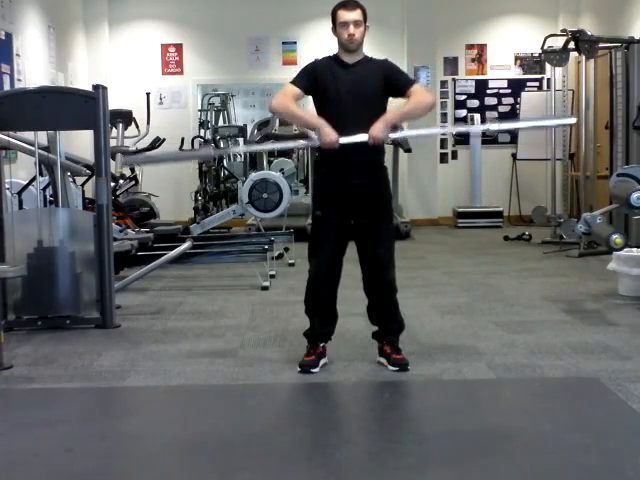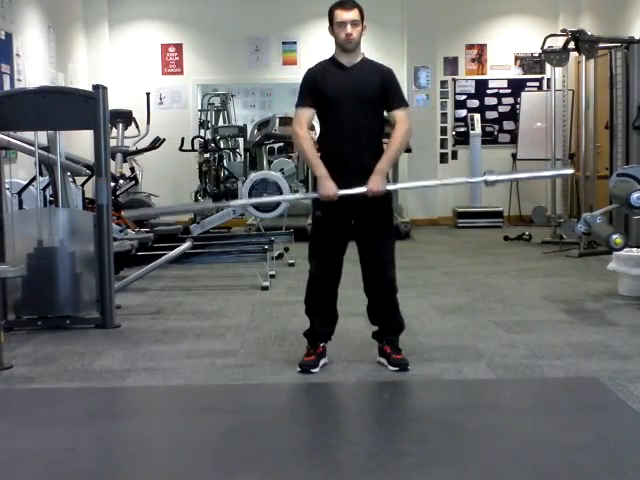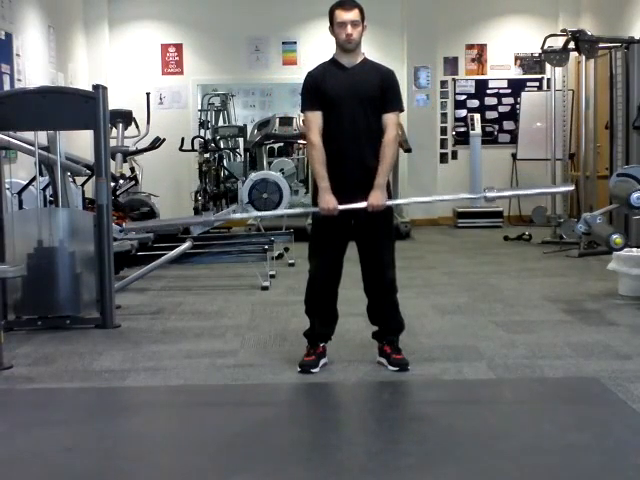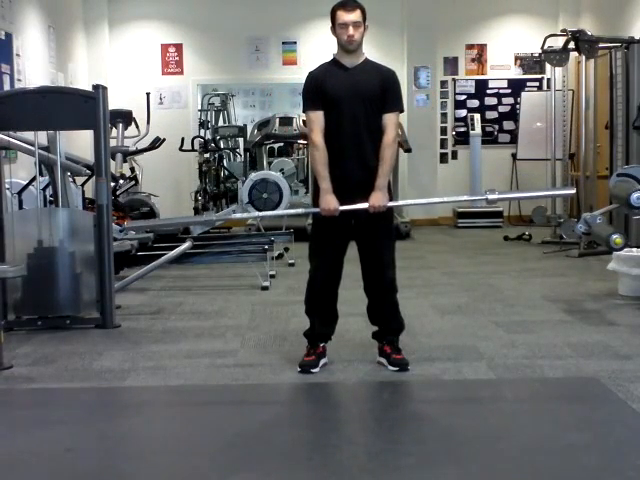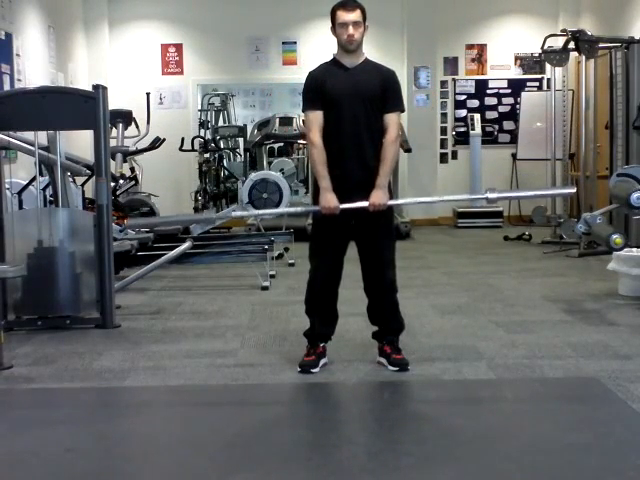
dt=0.5s
person 1, frame 1
left shoulder: (382, 69)
right shoulder: (319, 69)
left elbow: (426, 99)
right elbow: (278, 103)
left wrist: (389, 119)
right wrist: (316, 123)
left hip: (372, 185)
right hip: (329, 186)
left knee: (380, 269)
right knee: (322, 269)
left ankle: (388, 342)
right ankle: (317, 343)
person 1, frame 2
left shoulder: (382, 74)
right shoulder: (317, 75)
left elbow: (402, 126)
right elbow: (300, 129)
left wrist: (381, 172)
right wrist: (322, 176)
left hip: (374, 188)
right hip: (329, 188)
left knee: (381, 270)
right knee: (323, 271)
left ankle: (388, 342)
right ankle: (317, 343)
person 1, frame 3
left shoulder: (383, 76)
right shoulder: (317, 78)
left elbow: (391, 133)
right elbow: (313, 137)
left wrist: (380, 187)
right wrist: (323, 190)
left hip: (373, 191)
right hip: (330, 193)
left knee: (381, 271)
right knee: (322, 272)
left ankle: (388, 342)
right ankle: (317, 343)
person 1, frame 4
left shoulder: (384, 77)
right shoulder: (318, 78)
left elbow: (390, 135)
right elbow: (316, 137)
left wrist: (381, 188)
right wrist: (325, 191)
left hip: (373, 192)
right hip: (332, 193)
left knee: (381, 272)
right knee: (323, 273)
left ankle: (388, 342)
right ankle: (317, 343)
person 1, frame 5
left shoulder: (384, 77)
right shoulder: (318, 78)
left elbow: (392, 134)
right elbow: (314, 136)
left wrist: (382, 186)
right wrist: (325, 189)
left hip: (374, 191)
right hip: (331, 193)
left knee: (381, 271)
right knee: (323, 272)
left ankle: (388, 342)
right ankle: (317, 343)
